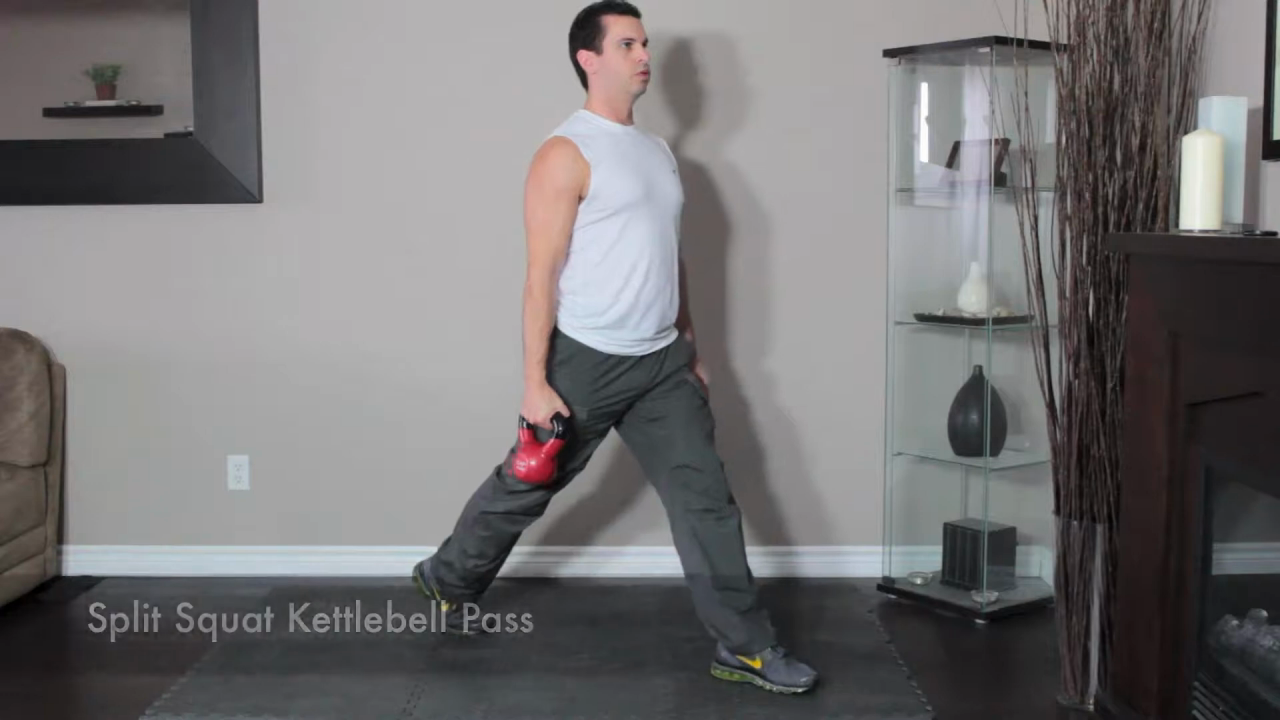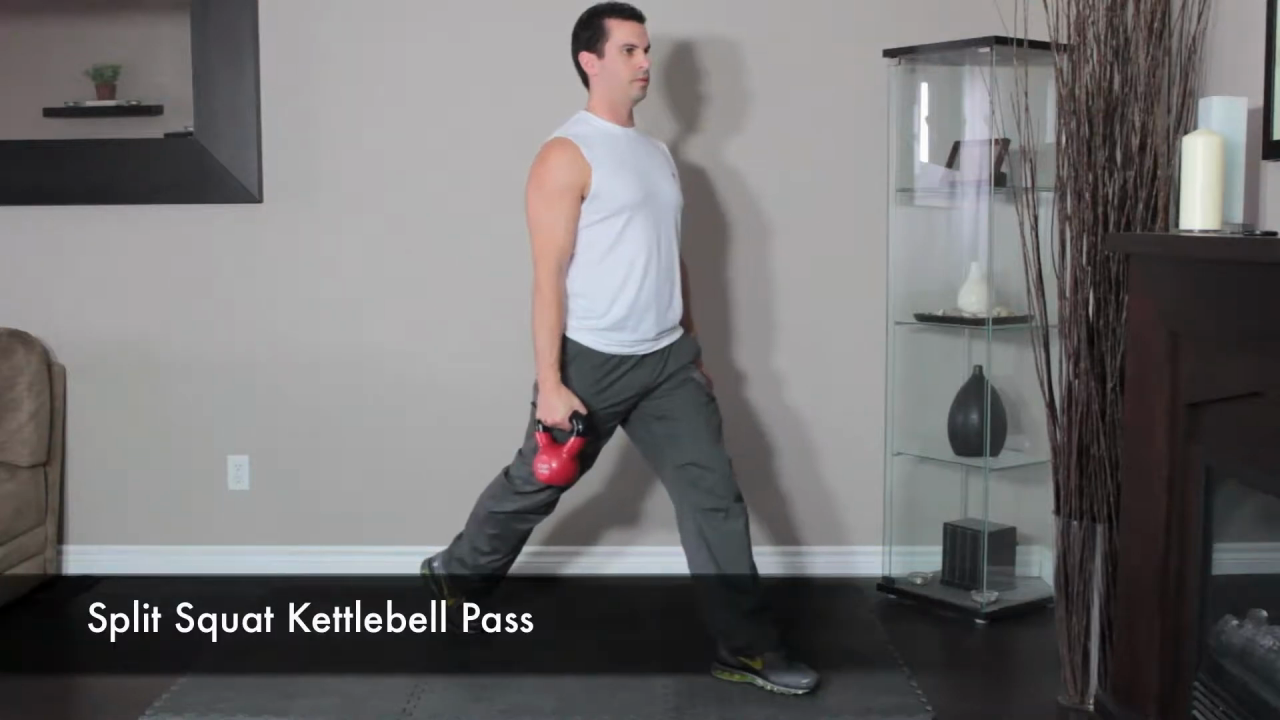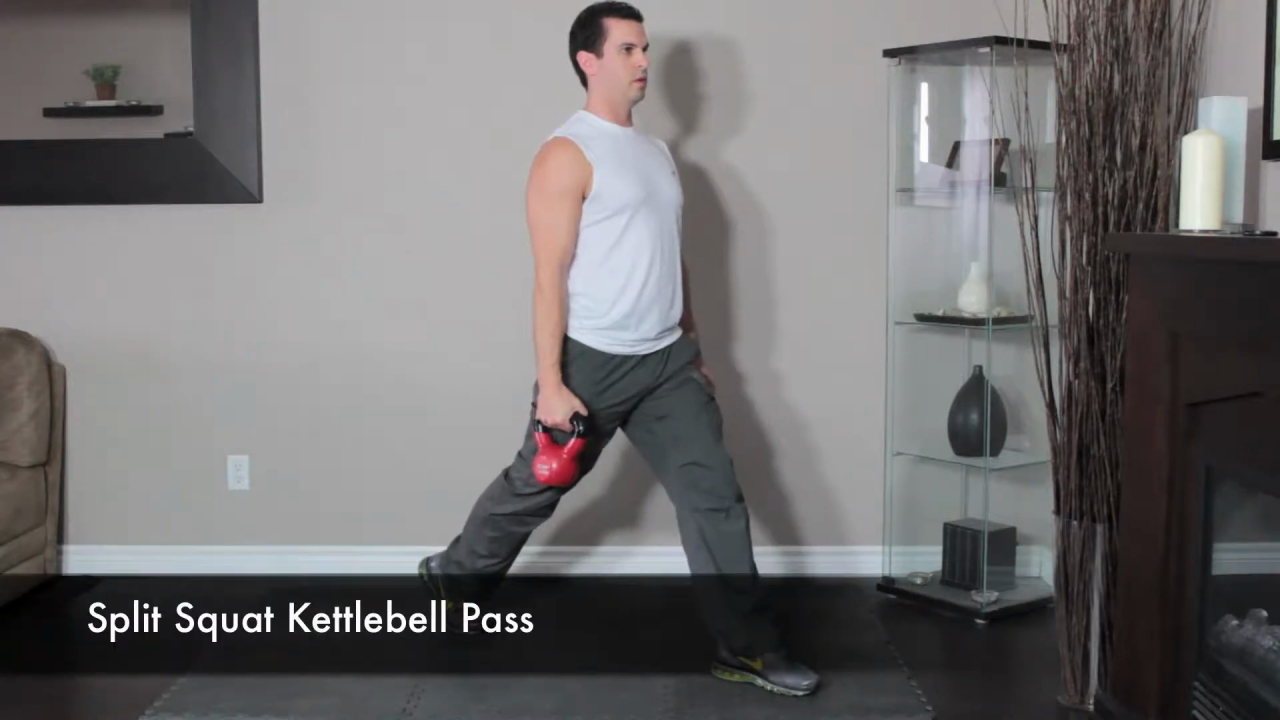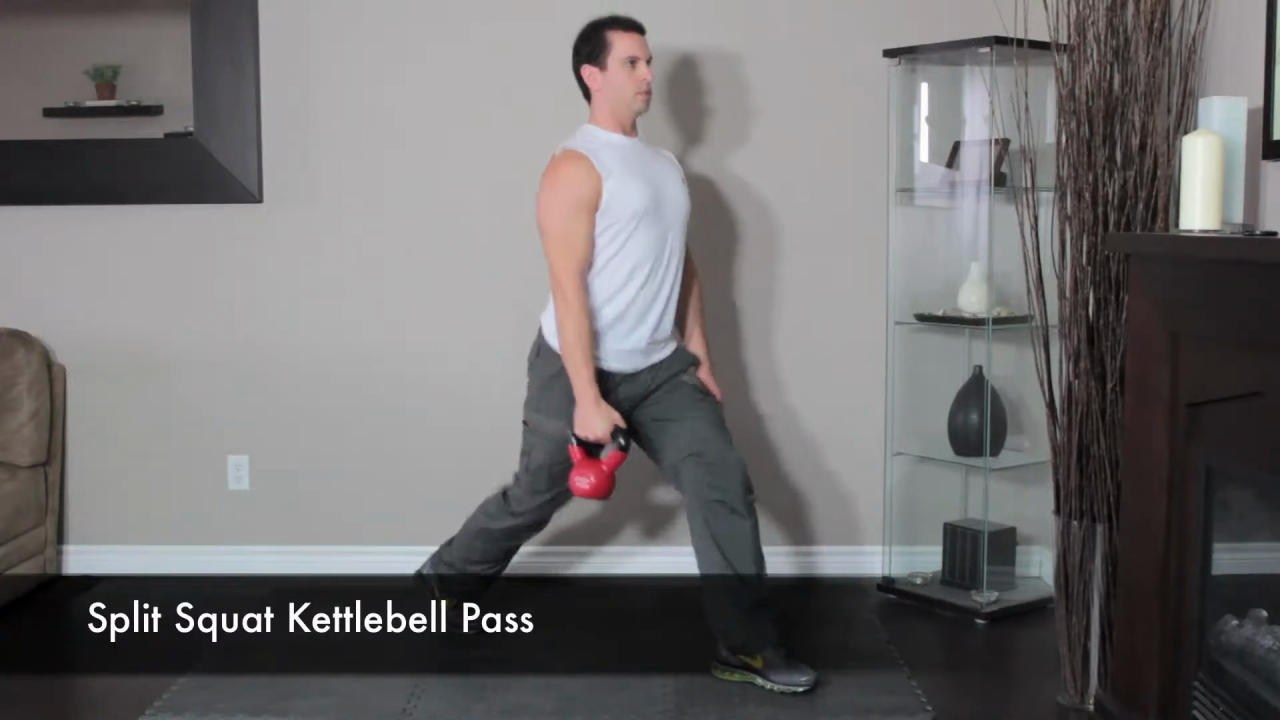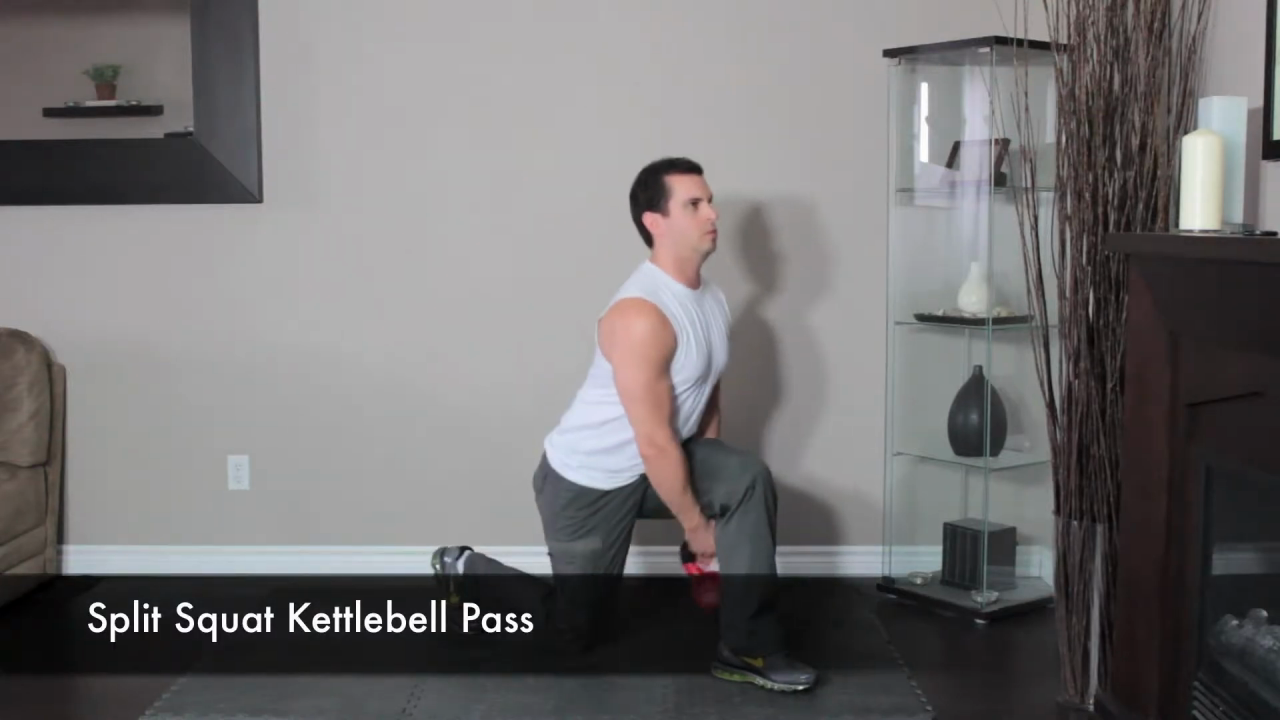
dt=0.7s
person 1, frame 1
left shoulder: (658, 150)
right shoulder: (566, 153)
right elbow: (542, 273)
left wrist: (690, 352)
right wrist: (535, 381)
left hip: (661, 361)
right hip: (586, 360)
left knee: (705, 495)
right knee: (526, 487)
left ankle: (745, 645)
right ankle: (448, 579)
person 1, frame 2
left shoulder: (656, 152)
right shoulder: (566, 155)
right elbow: (549, 275)
left wrist: (692, 352)
right wrist: (550, 382)
left hip: (667, 359)
right hip: (591, 361)
left knee: (713, 493)
right knee: (533, 487)
left ankle: (745, 646)
right ankle: (454, 575)
person 1, frame 3
left shoulder: (656, 151)
right shoulder: (567, 155)
right elbow: (550, 276)
left wrist: (693, 350)
right wrist: (550, 382)
left hip: (666, 359)
right hip: (592, 360)
left knee: (714, 494)
right knee: (534, 488)
left ankle: (747, 648)
right ankle: (452, 576)
person 1, frame 4
left shoulder: (663, 163)
right shoulder: (576, 167)
left elbow: (682, 267)
right elbow: (569, 289)
left wrist: (698, 355)
right wrist: (587, 397)
left hip: (659, 366)
right hip: (581, 364)
left knee: (724, 483)
right knee: (533, 500)
left ankle: (745, 646)
right ankle: (444, 578)
person 1, frame 5
left shoulder: (712, 300)
right shoulder: (641, 316)
left elbow: (705, 403)
right elbow: (656, 444)
left wrist: (710, 489)
right wrist: (696, 526)
left hip: (651, 464)
right hip: (586, 478)
left knee: (748, 480)
right knee: (574, 623)
left ankle: (747, 648)
right ankle: (465, 569)
